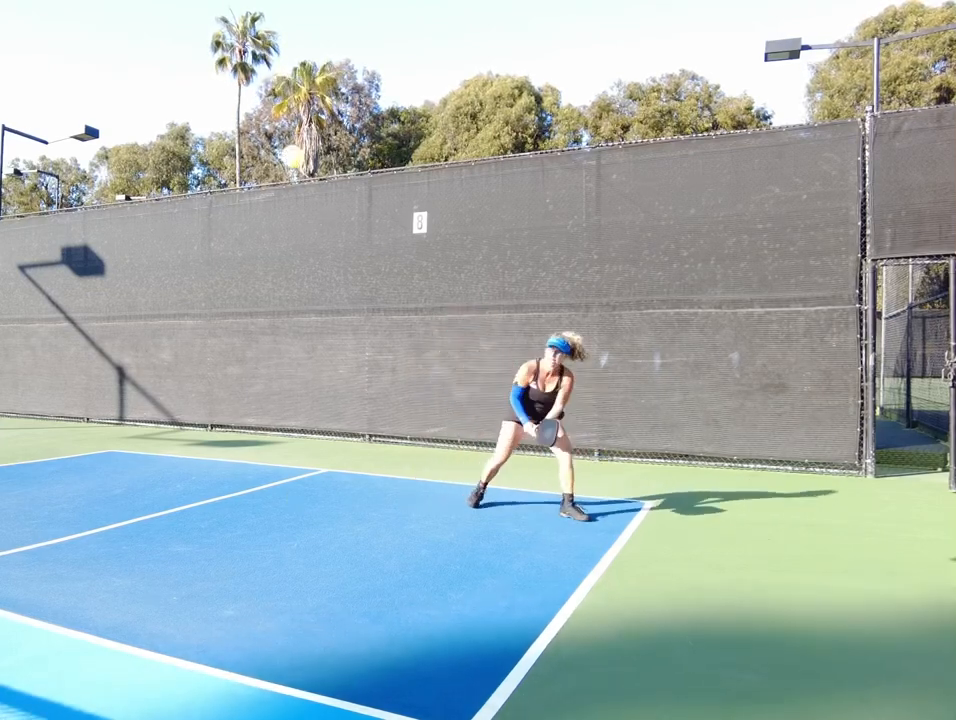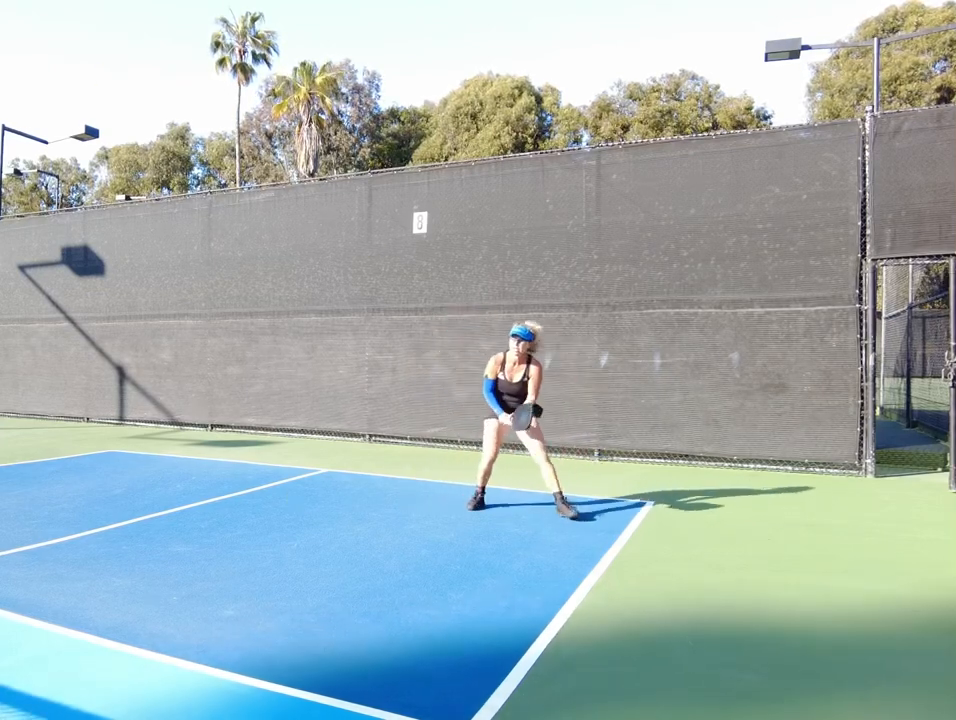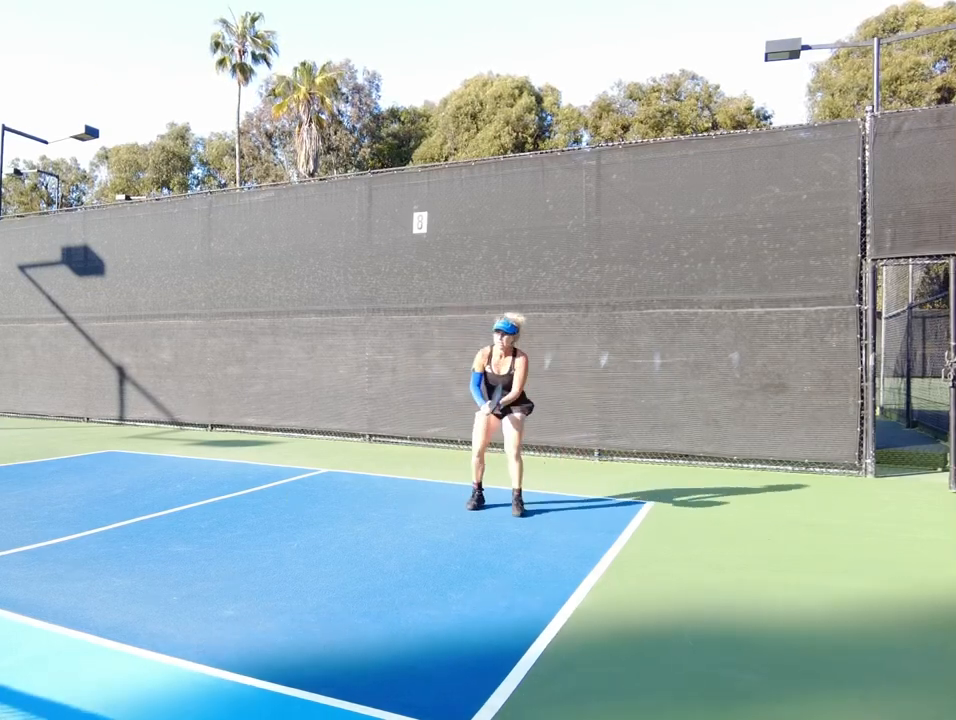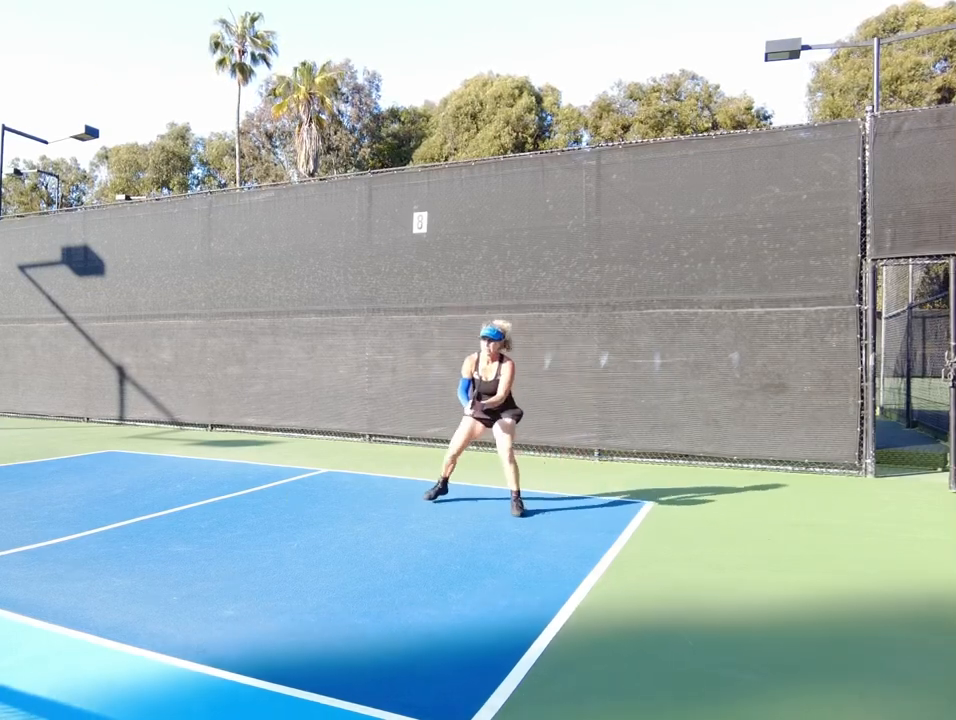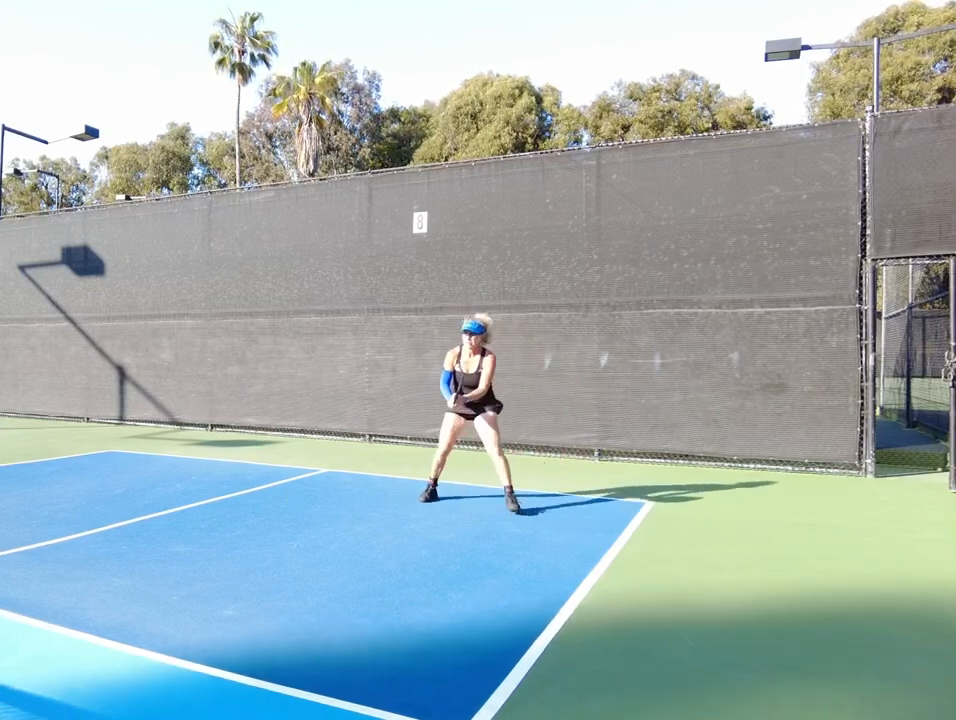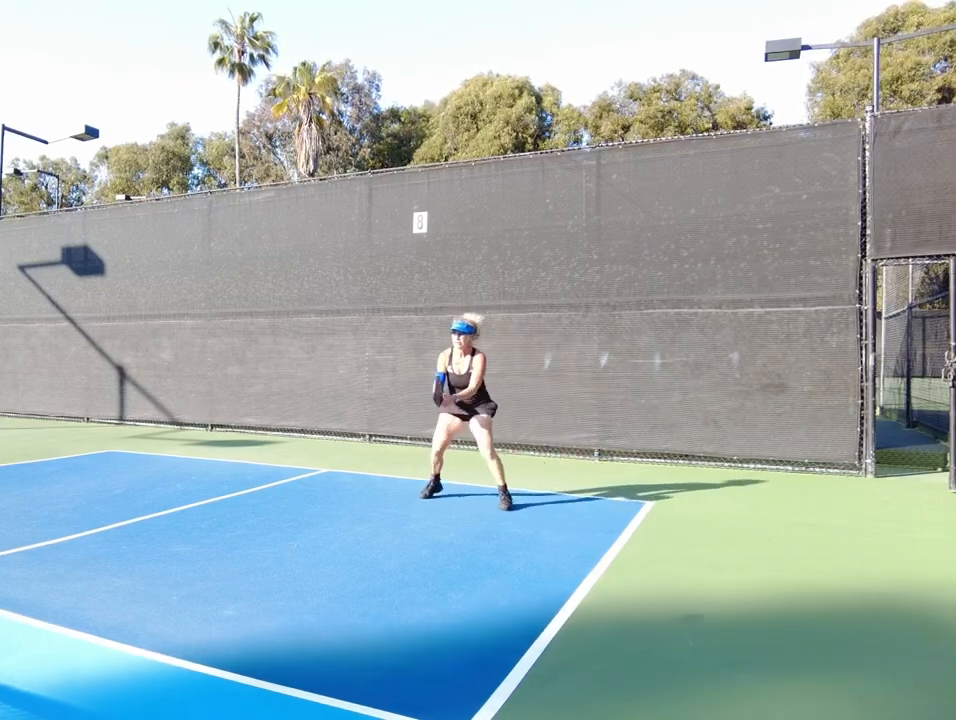
dt=0.2s
person 1, frame 1
left shoulder: (567, 377)
right shoulder: (529, 368)
left elbow: (557, 408)
right elbow: (514, 398)
right wrist: (526, 422)
left hip: (545, 417)
right hip: (519, 412)
left knee: (566, 454)
right knee: (500, 457)
left ankle: (567, 504)
right ankle: (480, 489)
person 1, frame 2
left shoulder: (535, 366)
right shoulder: (497, 361)
left elbow: (531, 398)
right elbow: (487, 391)
right wrist: (501, 413)
right hip: (498, 410)
left knee: (541, 455)
right knee: (488, 456)
left ankle: (560, 502)
right ankle: (479, 495)
person 1, frame 3
left shoulder: (521, 358)
right shoulder: (484, 354)
left elbow: (516, 391)
right elbow: (475, 385)
left wrist: (500, 402)
right wrist: (483, 404)
left hip: (513, 406)
right hip: (487, 405)
left knee: (512, 451)
right knee: (477, 449)
left ankle: (517, 497)
right ankle: (477, 493)
person 1, frame 4
left shoulder: (507, 364)
right shoulder: (471, 361)
left elbow: (501, 396)
right elbow: (463, 390)
left wrist: (482, 404)
right wrist: (468, 404)
left hip: (503, 413)
right hip: (477, 411)
left knee: (506, 454)
right knee: (453, 450)
left ankle: (516, 498)
right ankle: (442, 484)
person 1, frame 5
left shoulder: (488, 357)
right shoulder: (453, 354)
left elbow: (483, 388)
right elbow: (444, 383)
left wrist: (465, 397)
right wrist: (450, 397)
left hip: (483, 407)
right hip: (457, 406)
left knee: (495, 449)
right knee: (443, 448)
left ankle: (509, 494)
right ankle: (432, 487)
person 1, frame 6
left shoulder: (479, 357)
right shoulder: (445, 356)
left elbow: (473, 388)
right elbow: (439, 382)
left wrist: (454, 397)
right wrist: (440, 397)
left hip: (478, 407)
right hip: (453, 407)
left knee: (488, 451)
right knee: (437, 447)
left ankle: (503, 492)
right ankle: (435, 482)
